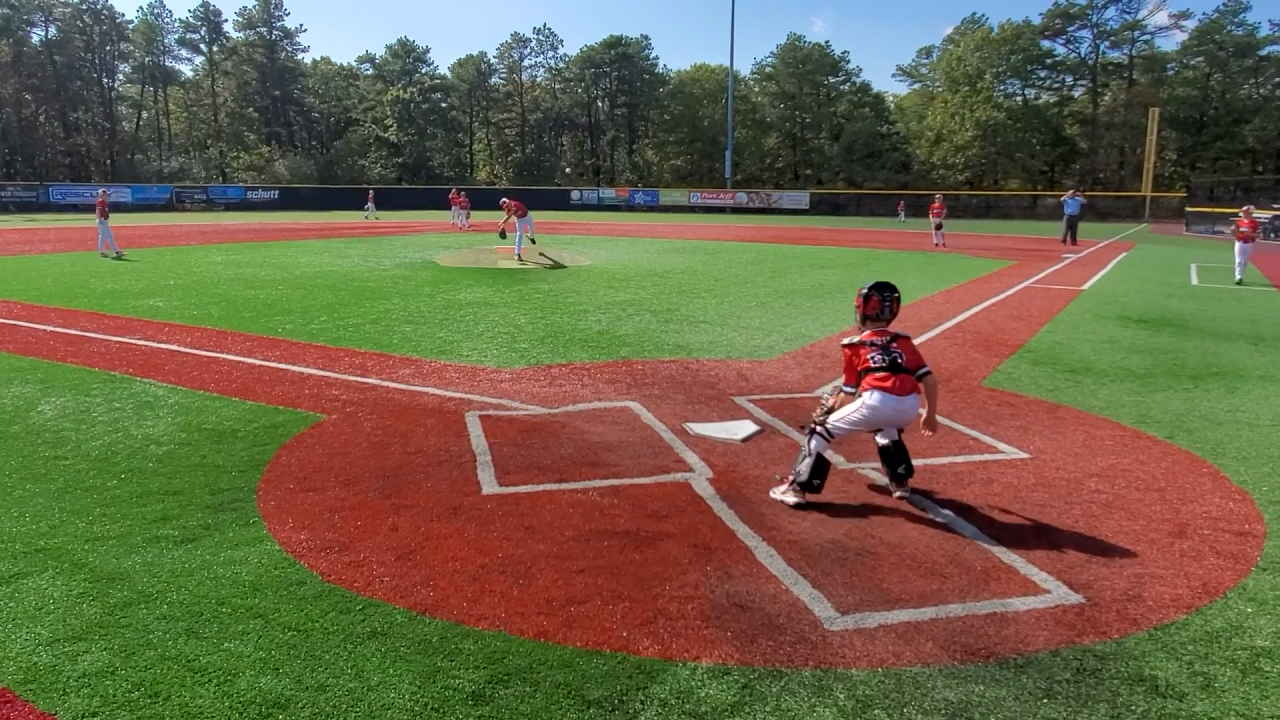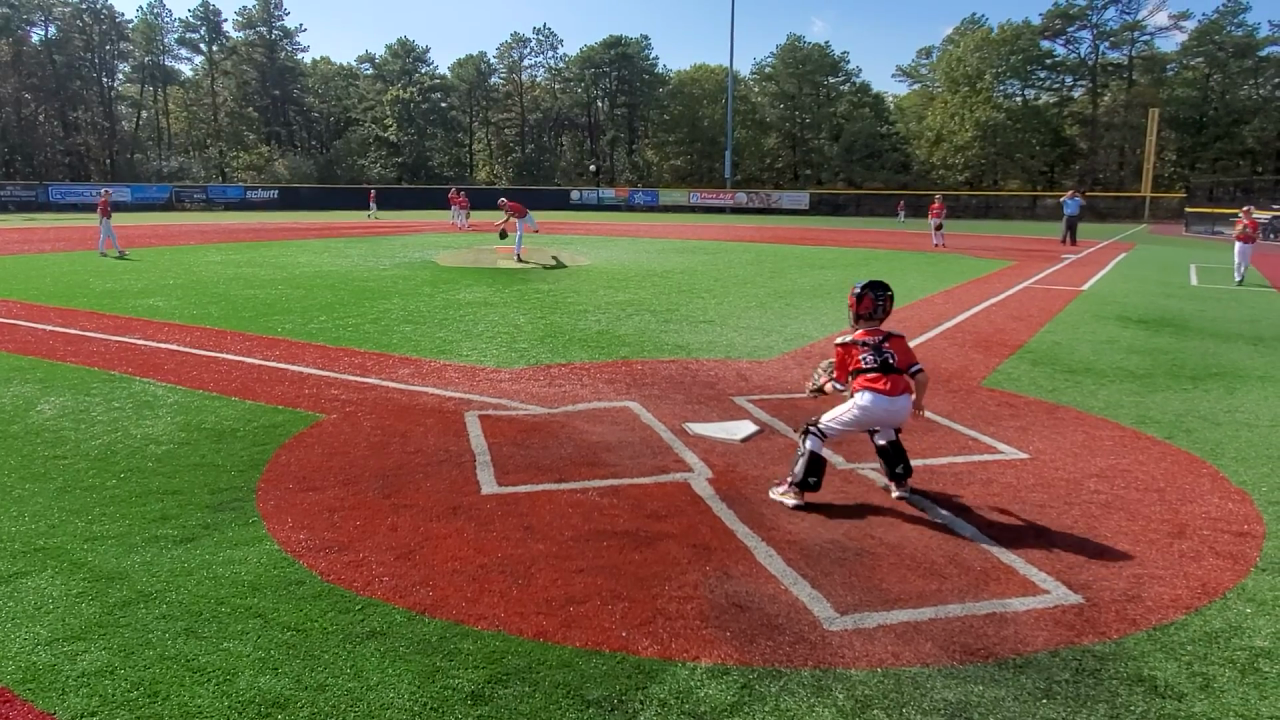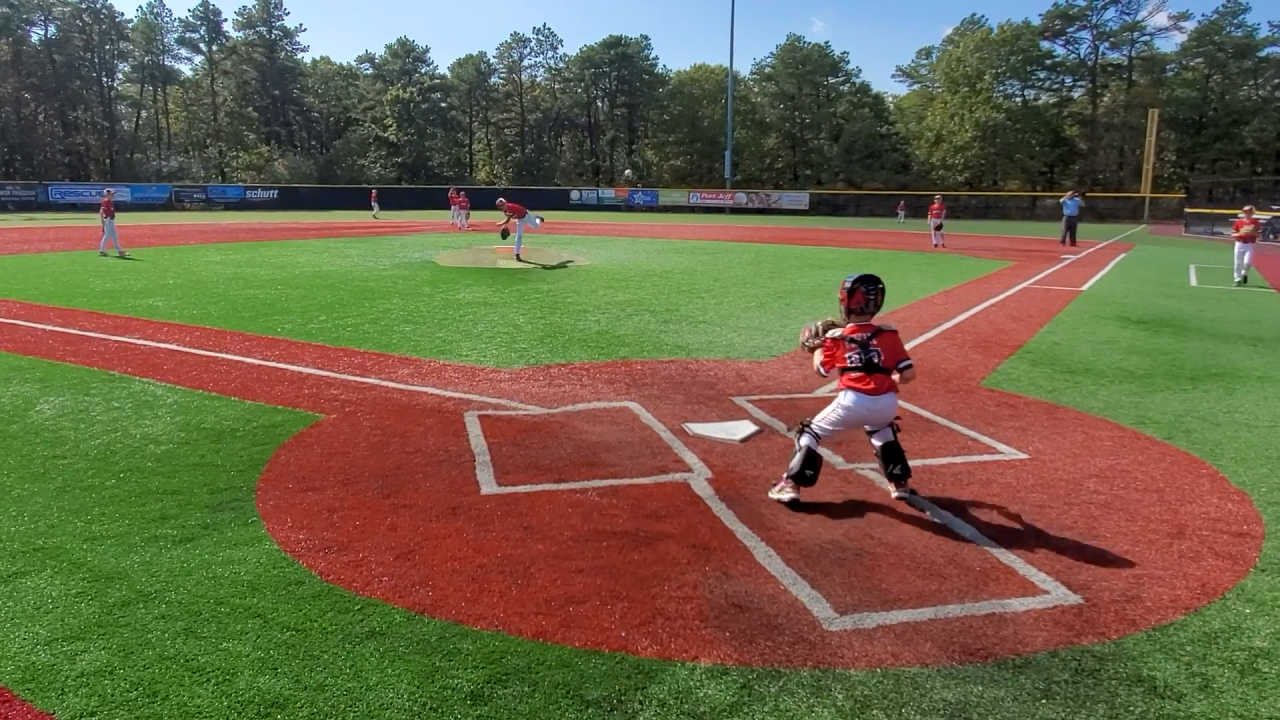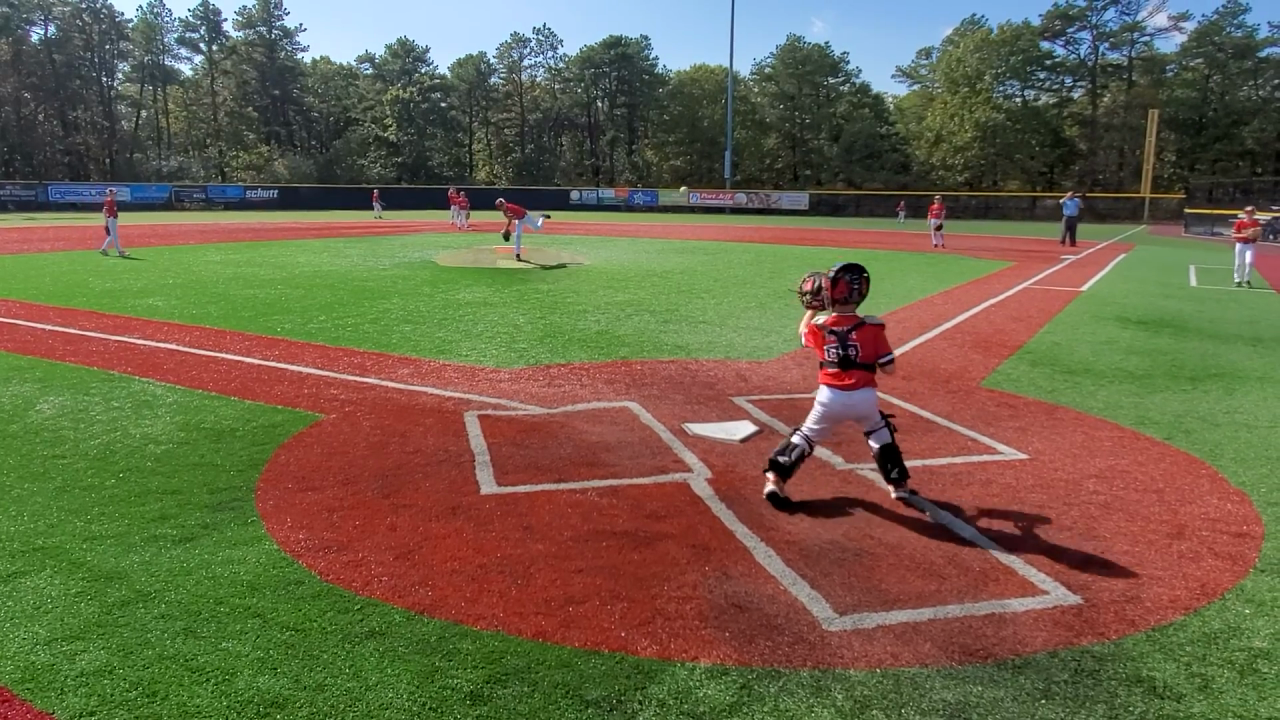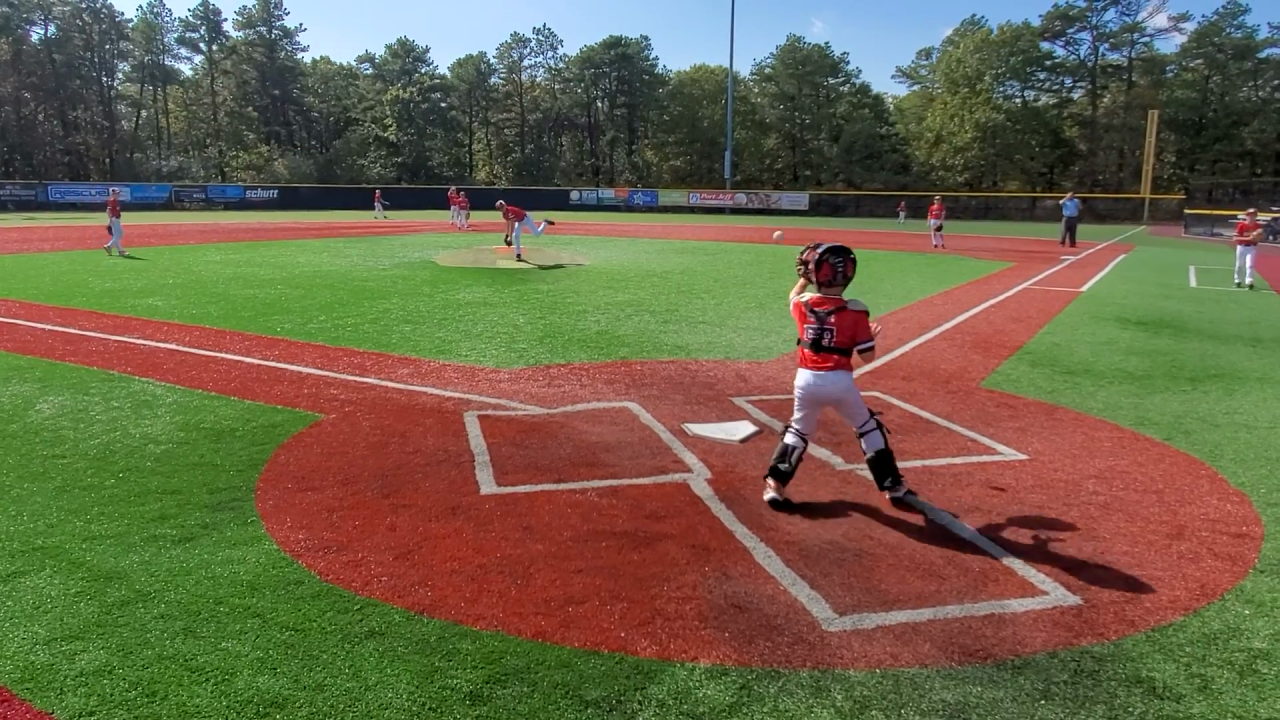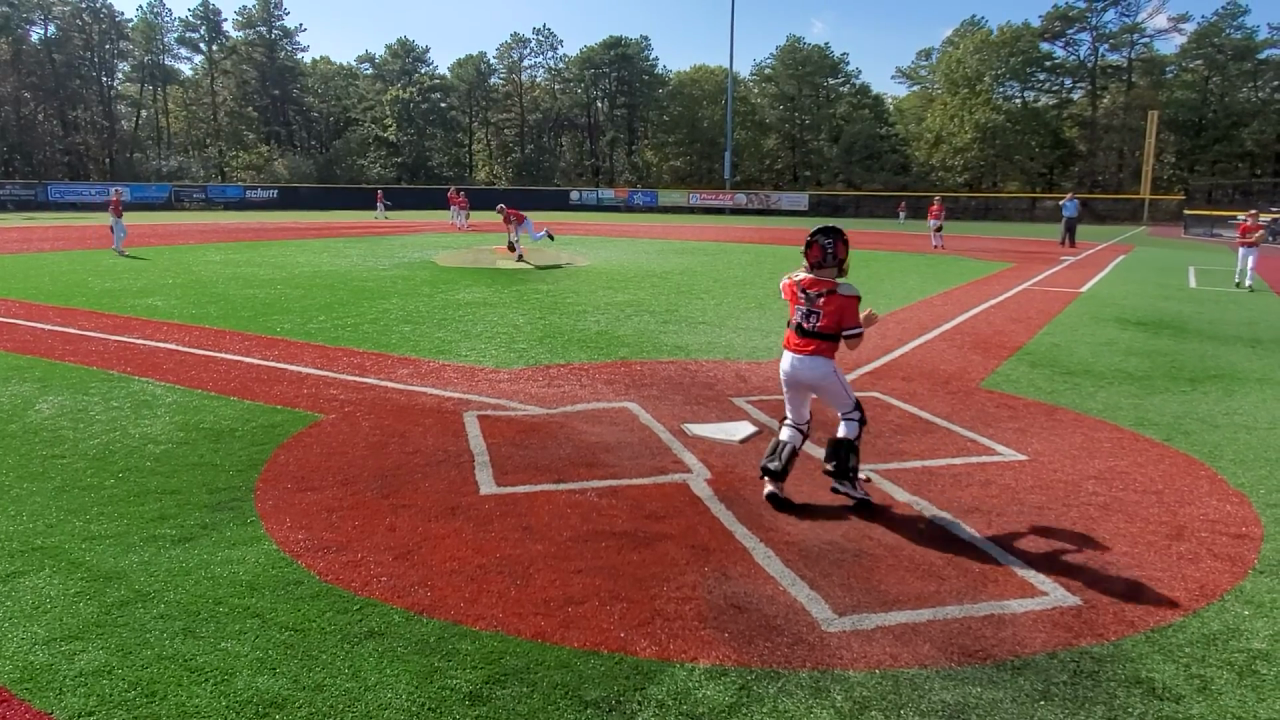
dt=0.1s
person 1, frame 1
left shoulder: (854, 345)
right shoulder: (904, 342)
left elbow: (849, 392)
right elbow: (929, 380)
left wrist: (832, 406)
right wrist: (930, 413)
left hip: (877, 402)
right hip: (909, 405)
left knee: (820, 431)
right knee: (887, 427)
left ankle: (798, 488)
right ankle: (900, 482)
person 1, frame 2
left shoulder: (847, 344)
right shoulder: (897, 340)
left elbow: (837, 387)
right elbow: (921, 379)
left wrist: (822, 388)
right wrist: (918, 401)
left hip: (867, 402)
right hip: (901, 405)
left knee: (816, 432)
right knee: (882, 426)
left ankle: (795, 489)
right ankle: (900, 482)
person 1, frame 3
left shoulder: (836, 338)
right shoulder: (889, 335)
left elbow: (821, 369)
right elbow: (909, 375)
left wrist: (817, 348)
right wrist: (893, 378)
left hip: (853, 402)
right hip: (886, 405)
left knee: (811, 432)
right knee: (880, 427)
left ankle: (791, 484)
right ankle: (899, 482)
person 1, frame 4
left shoulder: (818, 326)
right shoulder: (872, 328)
left elbow: (805, 336)
right elbow: (889, 369)
left wrist: (811, 304)
right wrist: (874, 355)
left hip: (830, 397)
right hip: (863, 398)
left knee: (807, 435)
right knee: (879, 428)
left ankle: (775, 479)
right ankle: (899, 484)
person 1, frame 5
left shoulder: (802, 304)
right shoulder: (855, 312)
right elbow: (867, 356)
left wrist: (804, 277)
right wrist: (872, 336)
left hip: (806, 380)
right hip: (839, 380)
left knee: (798, 430)
right knee: (868, 427)
left ankle: (775, 483)
right ankle: (892, 485)
person 1, frame 6
left shoulder: (794, 284)
right shoulder: (846, 295)
left elbow: (784, 284)
right elbow: (852, 343)
left wrist: (807, 269)
right wrist: (866, 322)
left hip: (790, 362)
right hip: (821, 366)
left knee: (794, 422)
right knee: (851, 414)
left ankle: (774, 479)
right ankle: (844, 478)
